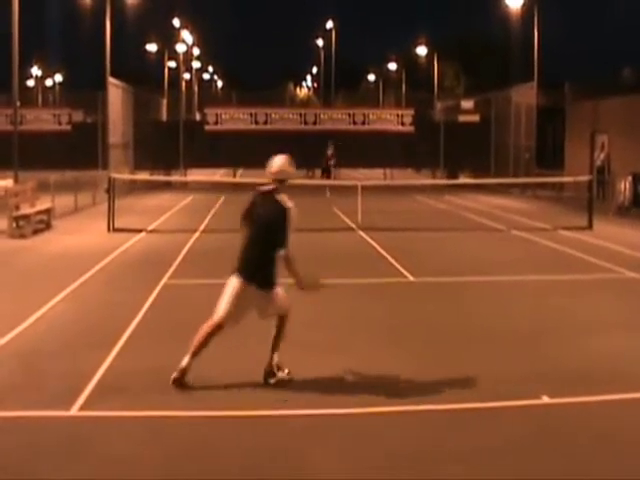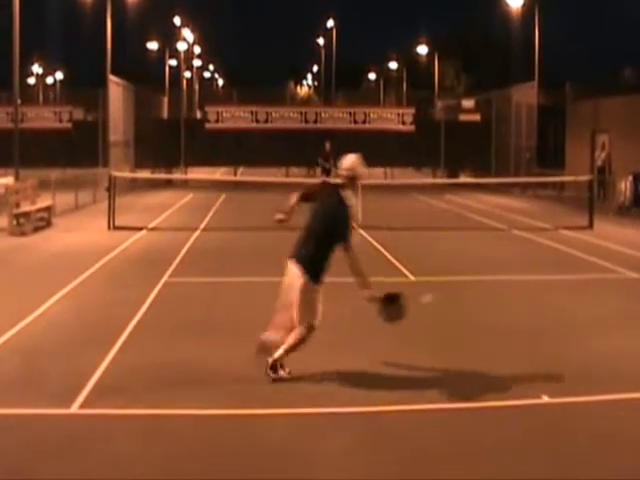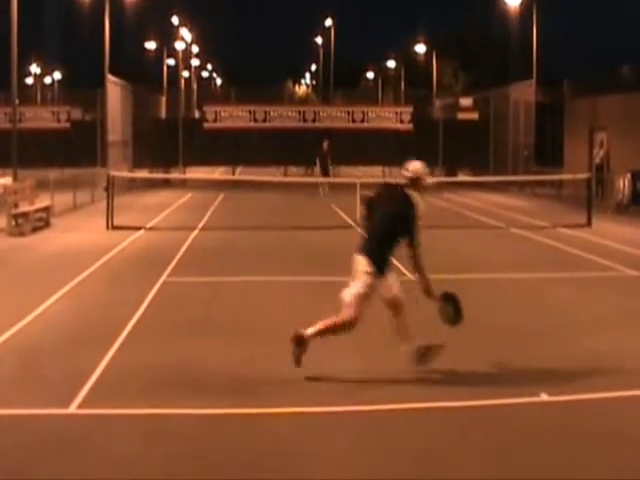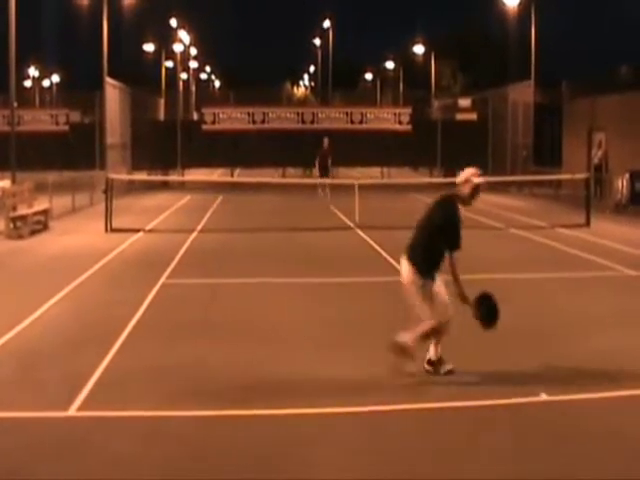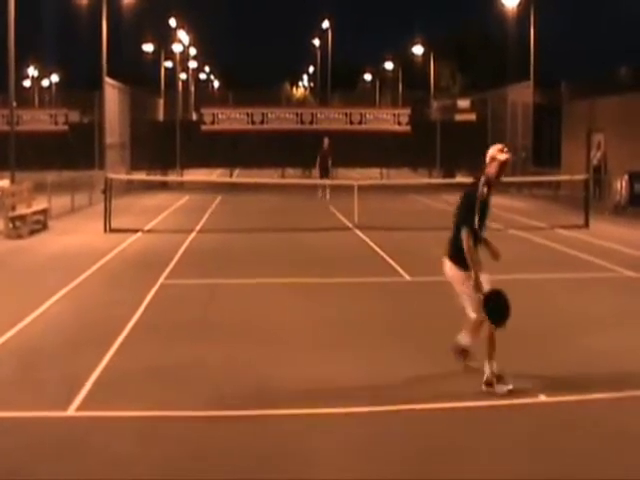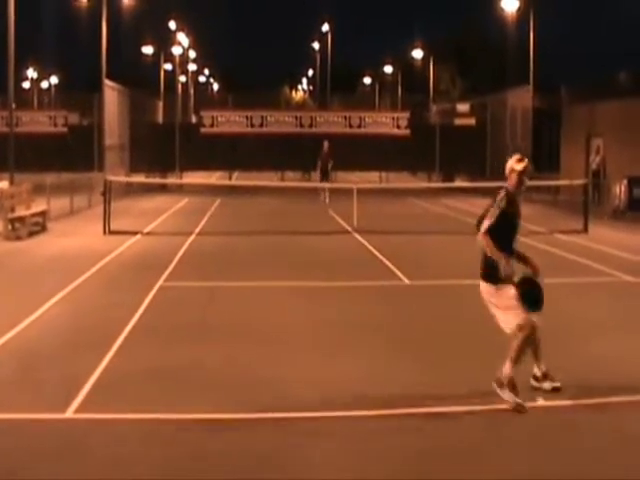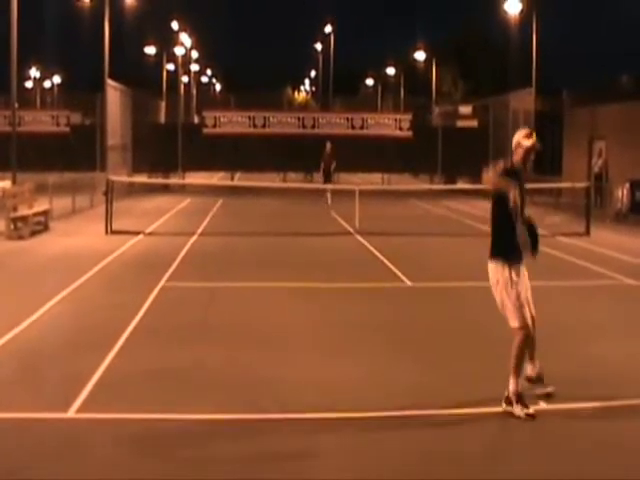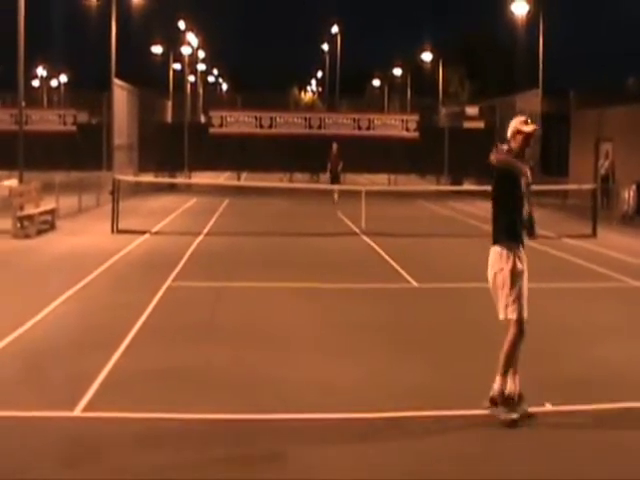
dt=0.2s
person 1, frame 1
left shoulder: (258, 196)
right shoulder: (284, 207)
right elbow: (284, 252)
right wrist: (300, 280)
left hip: (240, 274)
right hip: (262, 280)
left knee: (216, 323)
right knee: (283, 312)
left ankle: (183, 369)
right ankle: (272, 368)
person 1, frame 2
left shoulder: (324, 188)
right shoulder: (344, 207)
left elbow: (297, 197)
right elbow: (349, 252)
left wrist: (285, 213)
right wrist: (365, 287)
left hip: (296, 258)
right hip: (307, 269)
left knee: (288, 310)
right knee: (307, 326)
left ankle: (269, 338)
right ankle: (275, 362)
person 1, frame 3
left shoulder: (386, 189)
right shoulder: (411, 205)
right elbow: (414, 250)
right wrist: (426, 284)
left hip: (369, 255)
right hip: (372, 263)
left knee: (396, 302)
right knee: (350, 318)
left ankle: (413, 349)
right ankle: (306, 336)
person 1, frame 4
left shoulder: (444, 202)
right shoulder: (453, 214)
right elbow: (451, 258)
right wrist: (460, 290)
left hip: (414, 263)
right hip: (418, 270)
left knee: (440, 312)
right knee: (440, 321)
left ankle: (434, 358)
right ankle: (405, 342)
person 1, frame 5
left shoulder: (482, 188)
right shoulder: (478, 193)
right elbow: (467, 236)
left wrist: (486, 243)
right wrist: (476, 275)
left hip: (463, 262)
right hip: (460, 264)
left knee: (484, 311)
left ankle: (462, 342)
right ankle: (491, 376)
person 1, frame 6
left shoulder: (514, 203)
right shoulder: (501, 202)
right elbow: (483, 235)
left wrist: (525, 260)
right wrist: (502, 261)
left hip: (507, 279)
right hip: (493, 282)
left knee: (531, 325)
right knee: (524, 327)
left ankle: (539, 373)
right ankle: (505, 378)
person 1, frame 7
left shoulder: (518, 181)
right shoulder: (504, 173)
right elbow: (487, 177)
left wrist: (526, 229)
right wrist: (511, 189)
left hip: (517, 260)
right hip: (503, 264)
left knee: (530, 322)
right knee: (523, 327)
left ankle: (533, 373)
right ankle: (512, 393)
person 1, frame 8
left shoulder: (516, 163)
right shoulder: (506, 155)
right elbow: (494, 157)
left wrist: (525, 224)
right wrist: (522, 166)
left hip: (514, 248)
right hip: (505, 251)
left knee: (519, 321)
right knee: (516, 323)
left ankle: (511, 391)
right ankle: (498, 391)
